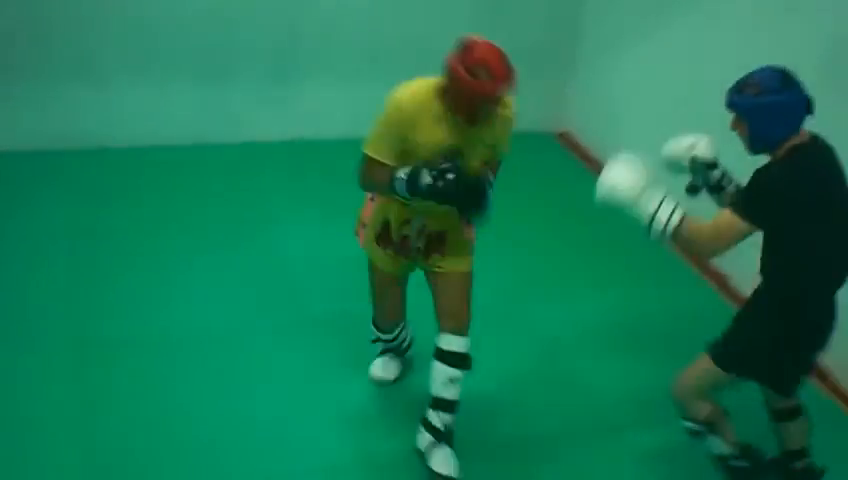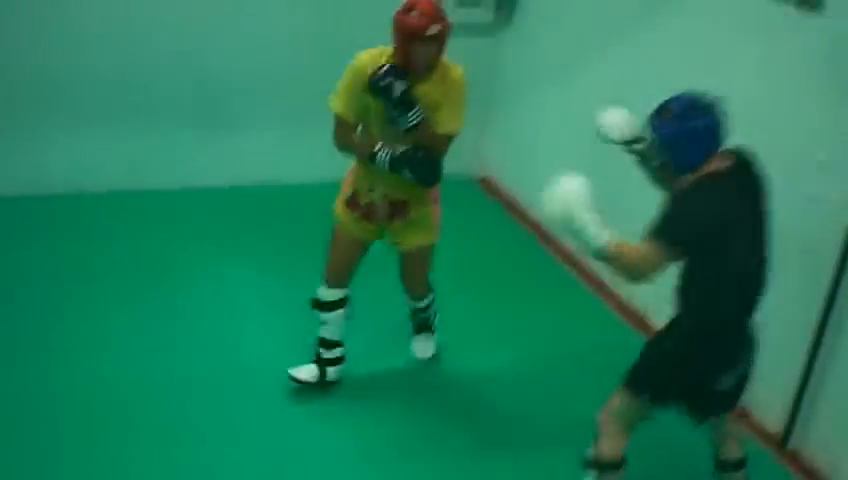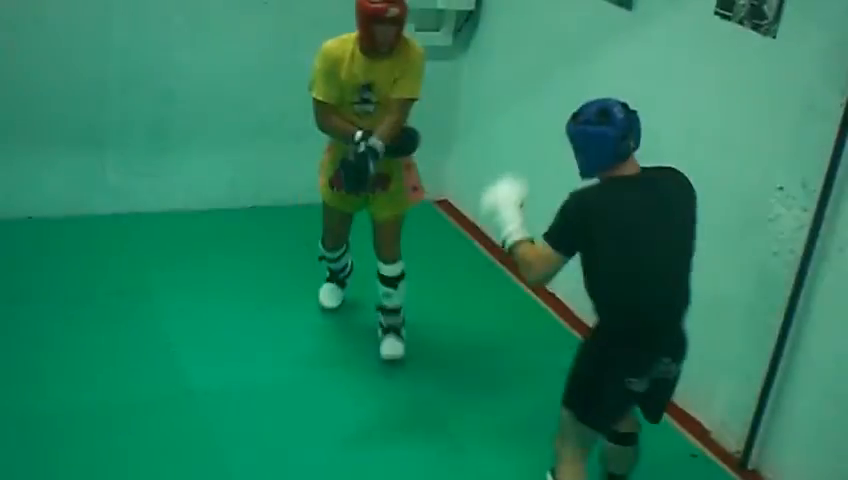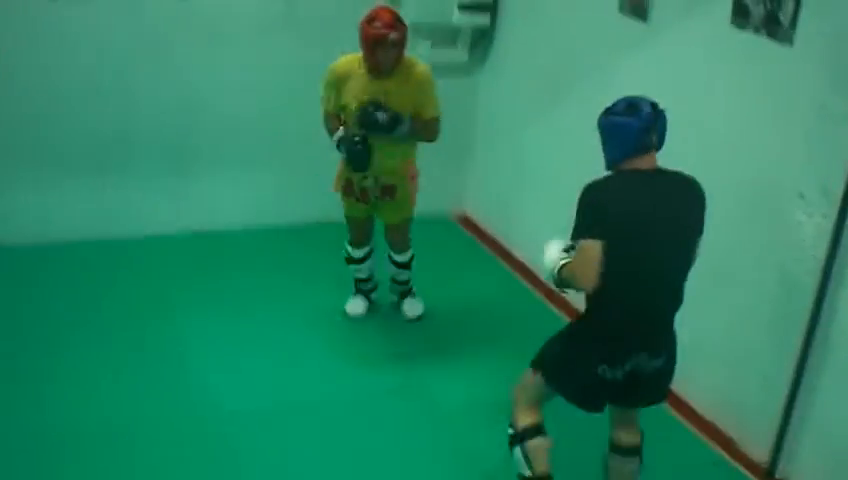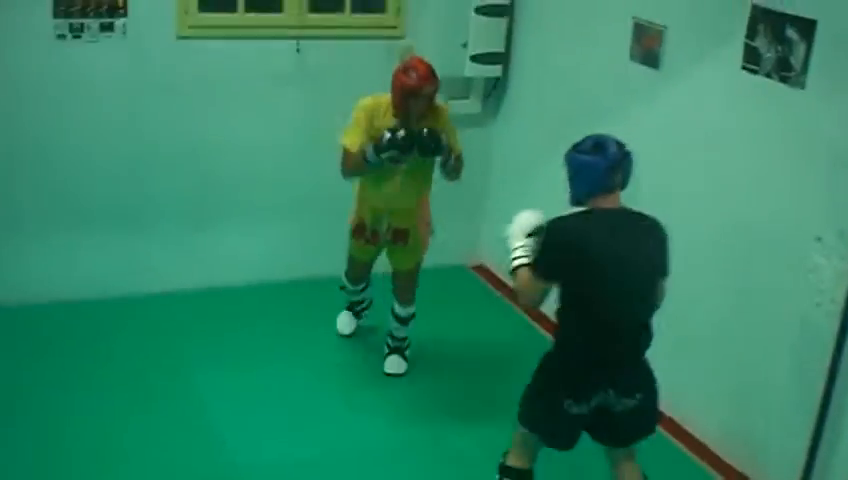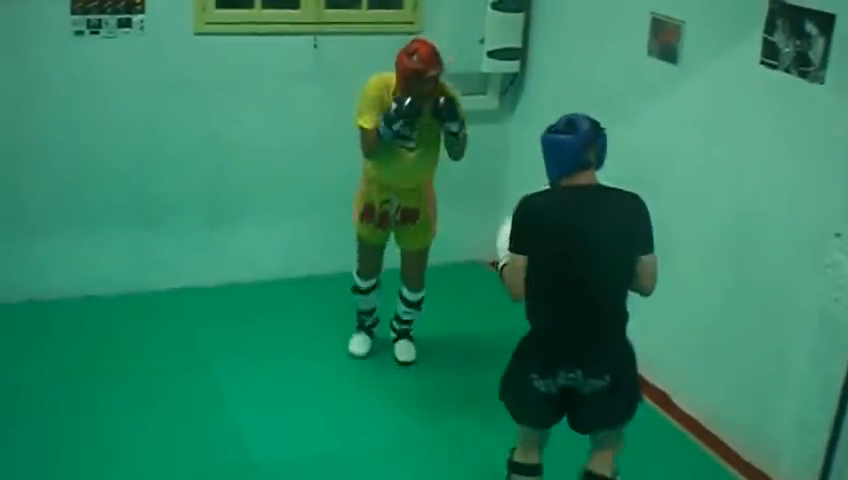
dt=0.3s
person 1, frame 1
left shoulder: (781, 177)
right shoulder: (813, 154)
left elbow: (710, 241)
right elbow: (753, 213)
left wrist: (644, 198)
right wrist: (712, 174)
left hip: (786, 311)
right hip: (809, 307)
left knee: (689, 392)
right knee: (778, 380)
person 1, frame 2
left shoulder: (695, 204)
right shoulder: (741, 168)
left elbow: (638, 266)
right elbow: (682, 186)
left wrist: (582, 220)
right wrist: (637, 146)
left hip: (698, 337)
right hip: (734, 334)
left knee: (612, 423)
right knee: (719, 420)
person 1, frame 3
left shoulder: (586, 205)
right shoulder: (676, 184)
left elbow: (534, 270)
left wrist: (506, 213)
left hip: (617, 346)
right hip: (668, 343)
left knee: (570, 443)
right knee: (622, 413)
person 1, frame 4
left shoulder: (600, 195)
right shoulder: (690, 192)
left elbow: (585, 279)
right elbow: (685, 260)
left wrist: (557, 264)
left hip: (602, 337)
right hip: (657, 339)
left knee: (526, 396)
right knee: (626, 421)
person 1, frame 5
left shoulder: (562, 233)
right shoulder: (652, 232)
left elbow: (528, 296)
right elbow: (653, 303)
left wrist: (520, 242)
left hip: (570, 373)
right hip: (630, 375)
left knee: (523, 449)
person 1, frame 6
left shoulder: (533, 209)
right shoulder: (631, 208)
left elbow: (516, 289)
right elbow: (646, 284)
left wrist: (506, 257)
left hip: (544, 353)
right hip: (607, 356)
left knee: (529, 445)
right knee: (606, 445)
person 2, frame 1
left shoulder: (501, 111)
right shoulder: (409, 103)
right elbow: (371, 175)
left wrist: (481, 185)
right wrist: (416, 182)
left hip: (449, 223)
right hip: (396, 216)
left knee: (456, 325)
right knee: (387, 314)
left ankle: (436, 432)
right ankle: (395, 345)
person 2, frame 2
left shoulder: (453, 78)
right shoulder: (367, 66)
left elbow: (438, 150)
right elbow: (342, 134)
left wrist: (406, 109)
right wrist: (388, 158)
left hip: (414, 194)
right hip: (366, 187)
left knee: (416, 286)
right knee: (336, 276)
left ankle: (424, 323)
right ankle: (328, 359)
person 2, frame 3
left shoulder: (412, 54)
right shoulder: (333, 52)
left elbow: (396, 116)
right elbow: (323, 116)
left wrist: (373, 148)
right wrist: (363, 139)
left hip: (389, 166)
right hip: (345, 162)
left knee: (387, 247)
right knee: (333, 237)
left ankle: (391, 324)
right ankle: (337, 276)
person 2, frame 4
left shoulder: (418, 74)
right shoulder: (342, 71)
left elbow: (432, 131)
right elbow: (330, 117)
left wrist: (397, 124)
right wrist: (343, 140)
left hip: (396, 172)
right hip: (357, 170)
left knee: (398, 241)
right knee: (358, 238)
left ankle: (404, 288)
right ankle: (363, 289)
person 2, frame 5
left shoulder: (439, 117)
right shoulder: (370, 109)
left elbow: (456, 173)
right elbow: (347, 167)
left wrist: (442, 152)
right wrist: (378, 150)
left hip: (410, 217)
right hip: (370, 212)
left knee: (405, 292)
right knee: (356, 273)
left ankle: (398, 345)
right ankle: (357, 305)
person 2, frame 6
left shoulder: (444, 97)
right shoulder: (378, 87)
left elbow: (457, 154)
right elbow: (368, 149)
left wrist: (454, 123)
right wrist: (392, 122)
left hip: (416, 196)
right hip: (376, 192)
left knee: (413, 275)
right knee: (367, 266)
left ankle: (403, 330)
right ankle: (365, 324)
